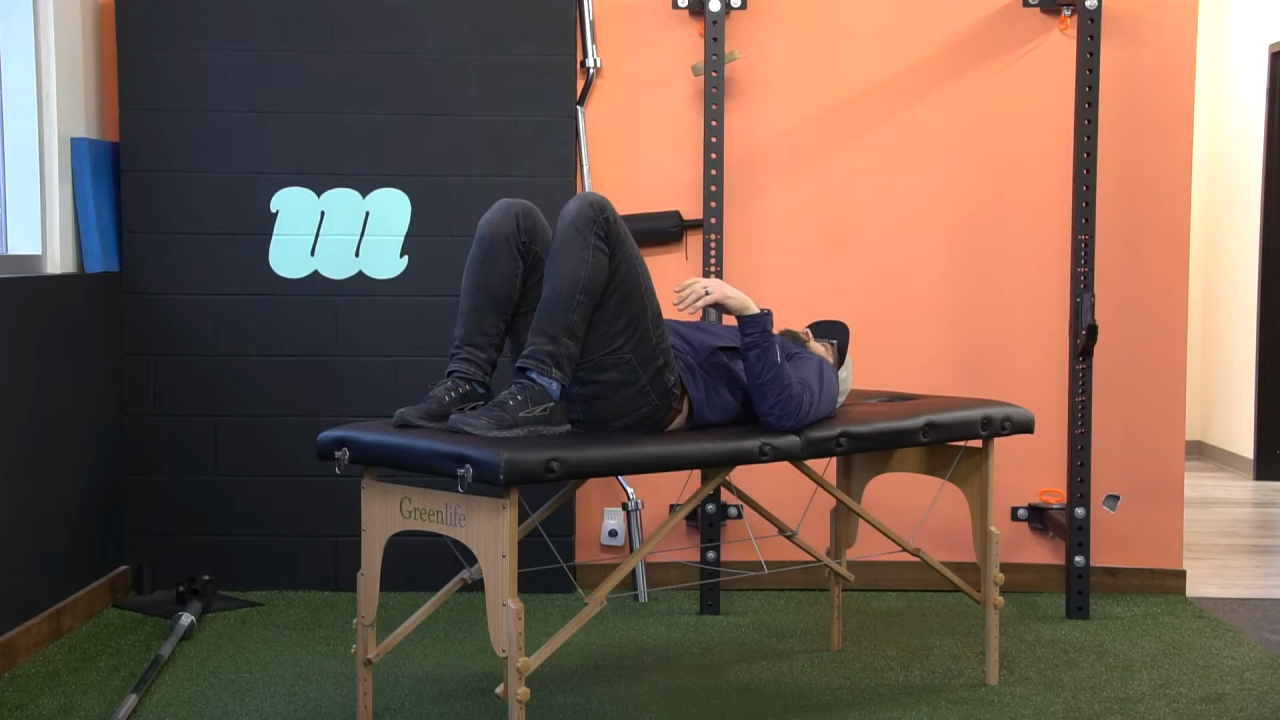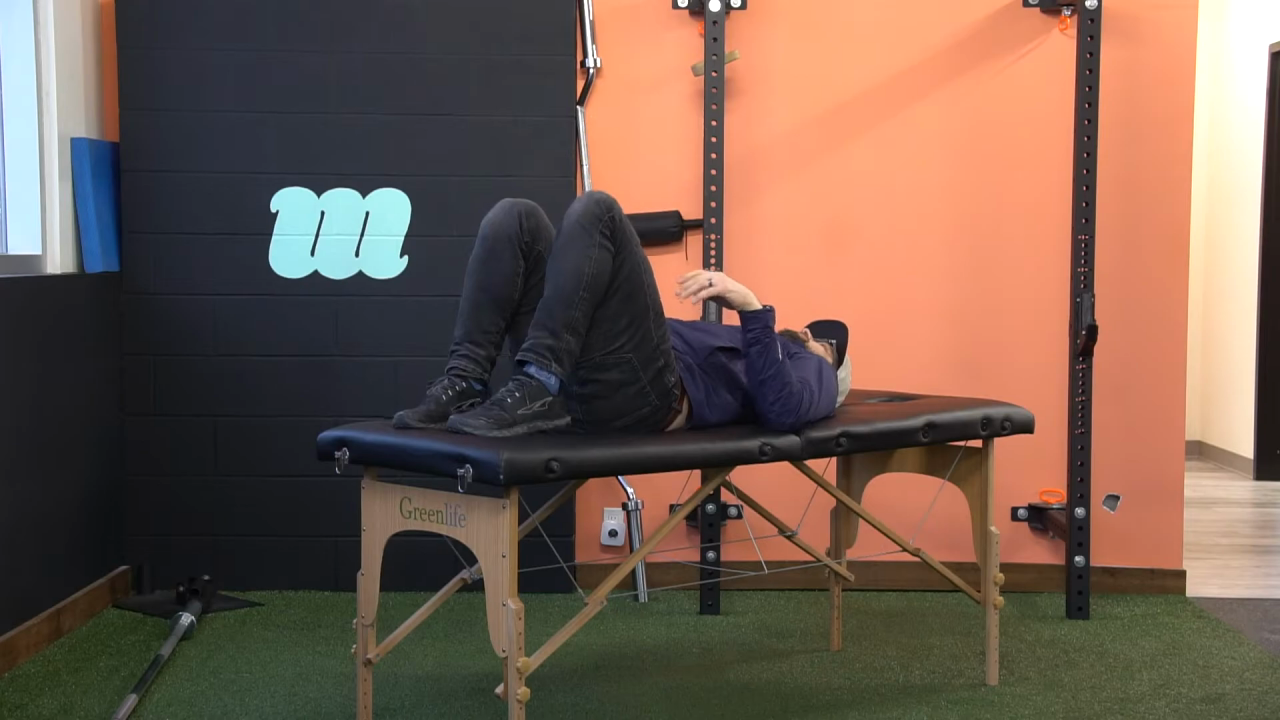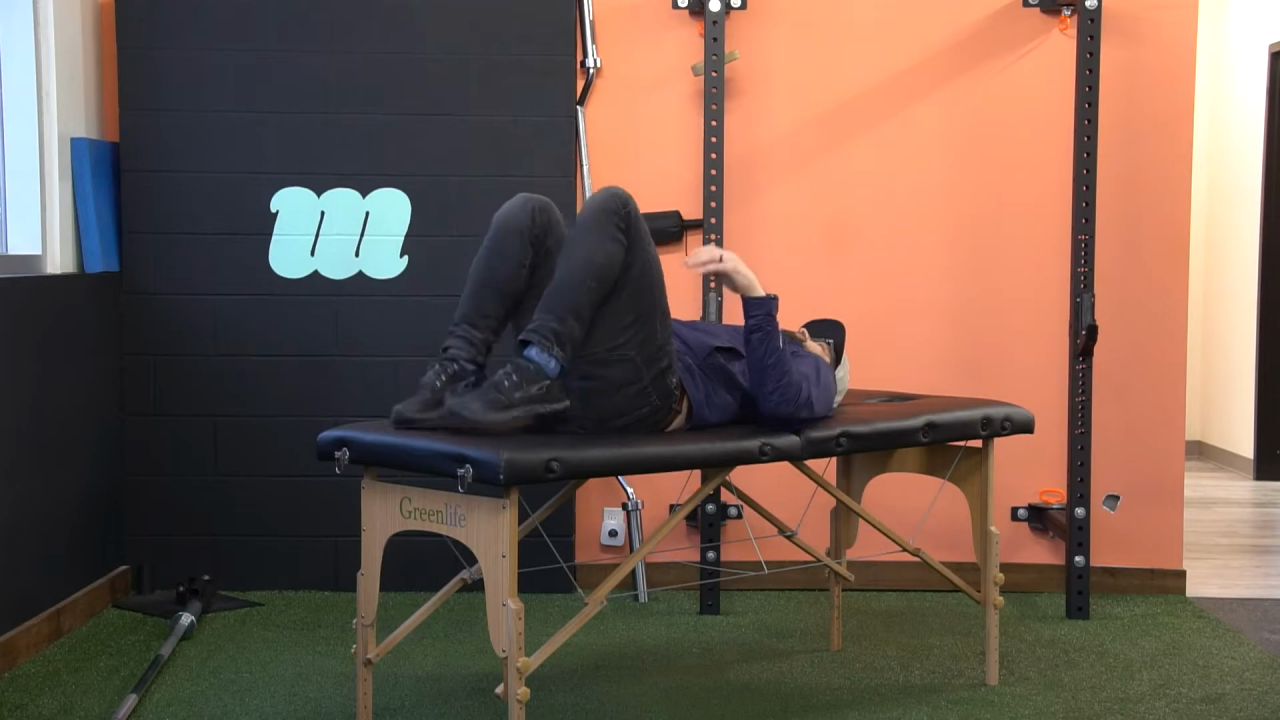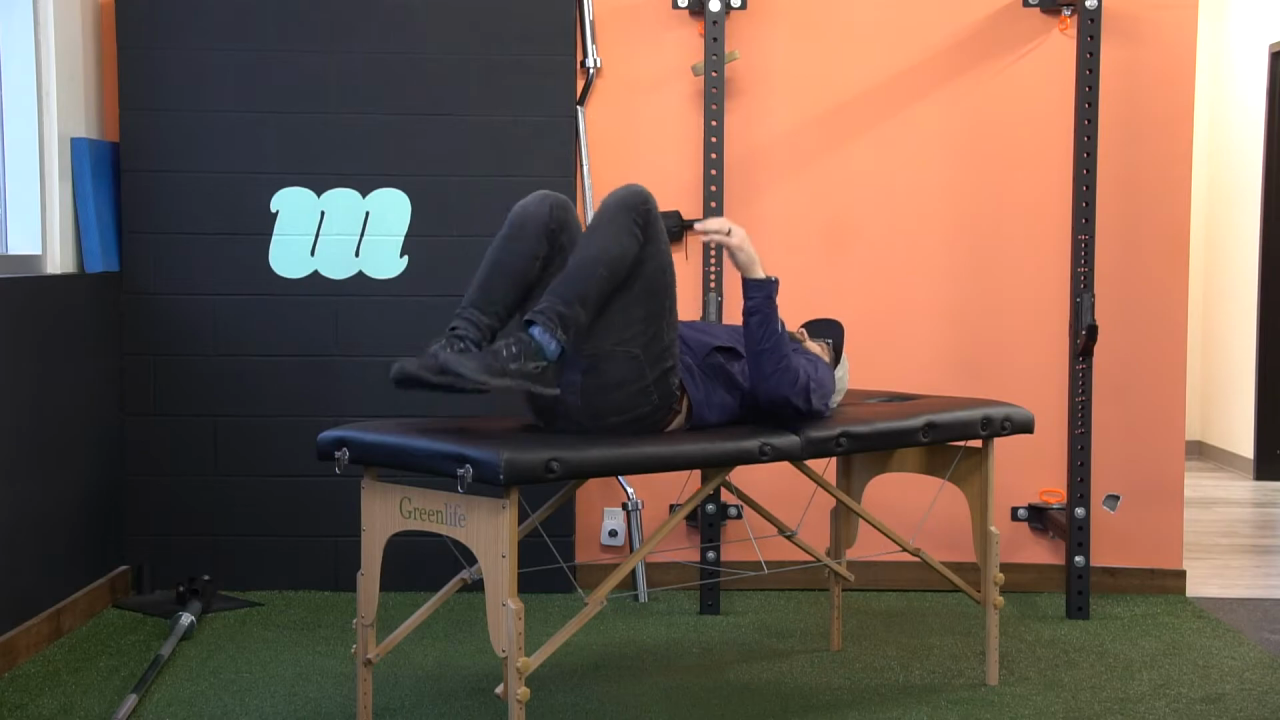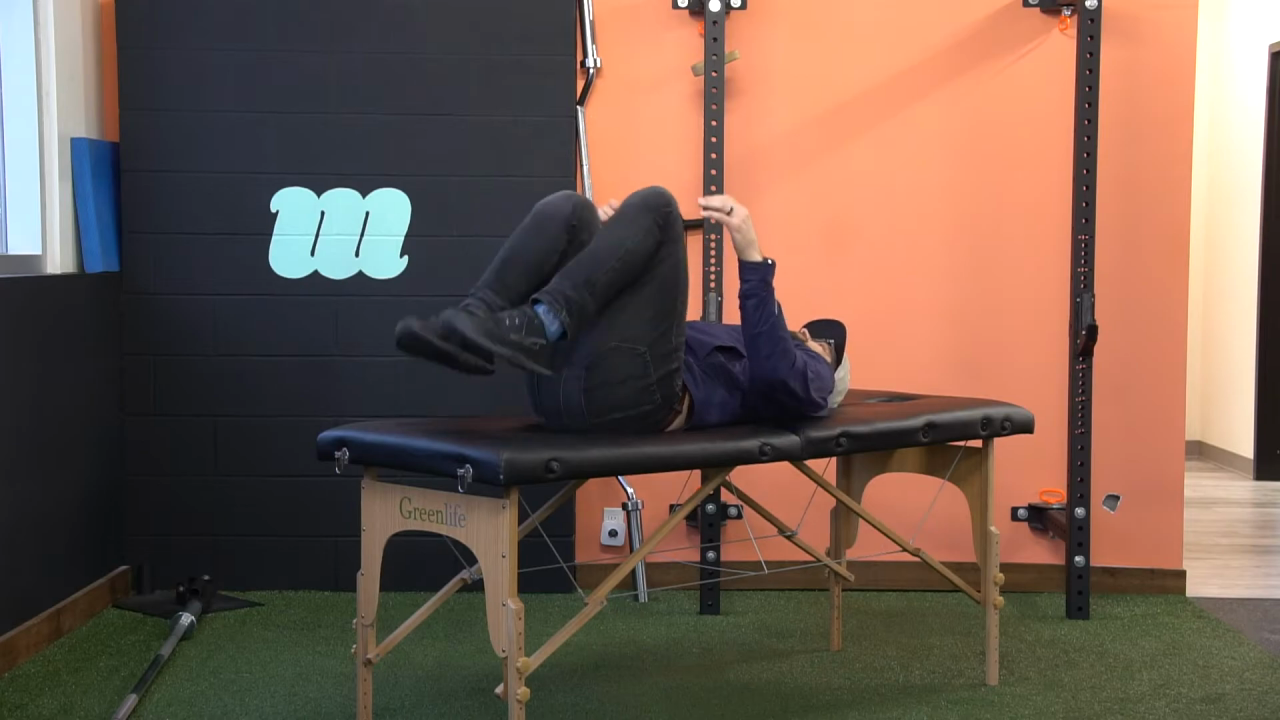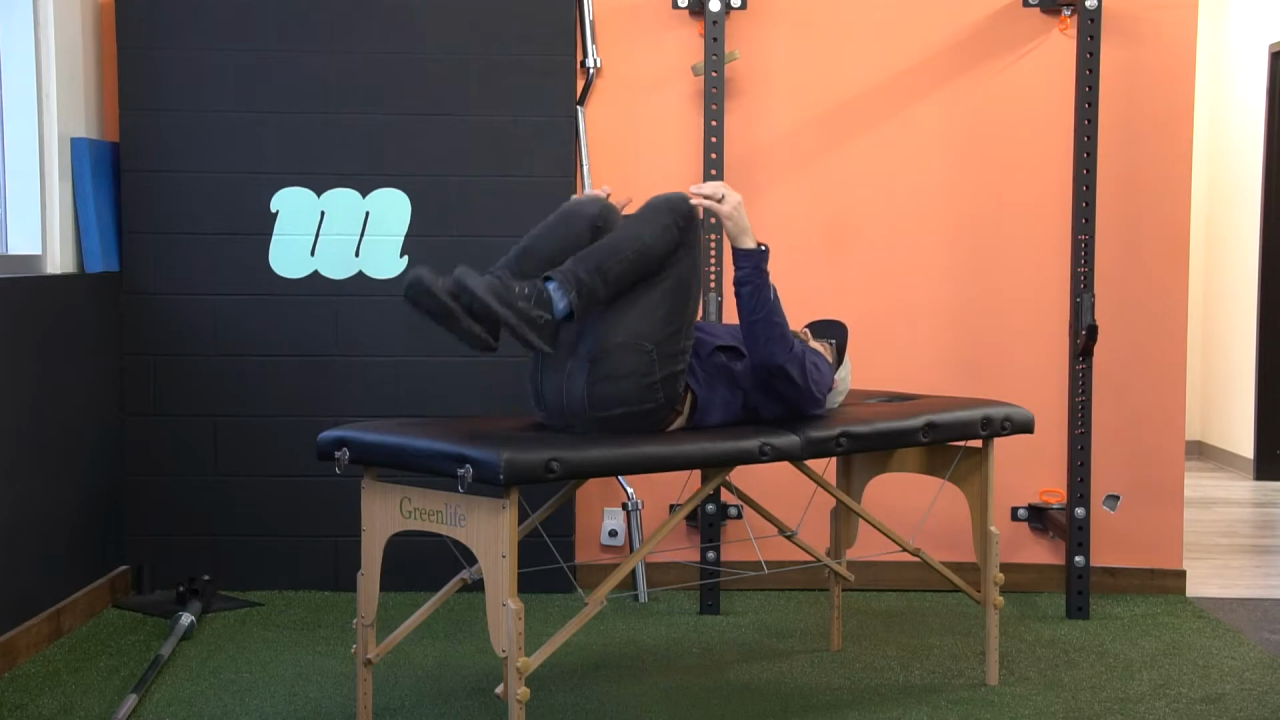
dt=0.1s
person 1, frame 1
left shoulder: (809, 371)
right shoulder: (728, 341)
left elbow: (781, 413)
left wrist: (749, 312)
left hip: (639, 395)
right hip: (576, 384)
left knee: (589, 212)
right knee: (512, 219)
left ankle: (537, 392)
right ankle: (465, 387)
person 1, frame 2
left shoulder: (809, 370)
right shoulder: (728, 340)
left elbow: (781, 412)
left wrist: (752, 307)
left hip: (638, 394)
right hip: (574, 385)
left knee: (596, 211)
right knee: (515, 219)
left ankle: (537, 388)
right ankle: (463, 384)
person 1, frame 3
left shoulder: (810, 377)
right shoulder: (731, 343)
left elbow: (779, 402)
left wrist: (755, 295)
left hip: (634, 398)
right hip: (569, 385)
left knee: (610, 205)
right knee: (527, 214)
left ankle: (532, 376)
right ankle: (458, 373)
person 1, frame 4
left shoulder: (809, 375)
right shoulder: (729, 343)
left elbow: (776, 387)
right elbow: (614, 323)
left wrist: (755, 275)
left hip: (633, 393)
right hip: (570, 384)
left knee: (632, 203)
right knee: (546, 210)
left ankle: (533, 357)
right ankle: (460, 350)
person 1, frame 5
left shoulder: (806, 382)
right shoulder: (728, 346)
left elbow: (775, 367)
left wrist: (753, 258)
right wrist: (598, 238)
left hip: (632, 395)
right hip: (565, 384)
left knee: (652, 203)
right knee: (567, 207)
left ankle: (534, 328)
right ankle: (466, 333)
person 1, frame 6
left shoulder: (806, 378)
right shoulder: (729, 345)
left elbow: (771, 349)
left wrist: (746, 245)
right wrist: (593, 226)
left hip: (634, 391)
right hip: (566, 383)
left knee: (674, 210)
right knee: (593, 214)
left ankle: (541, 309)
right ankle: (481, 307)
